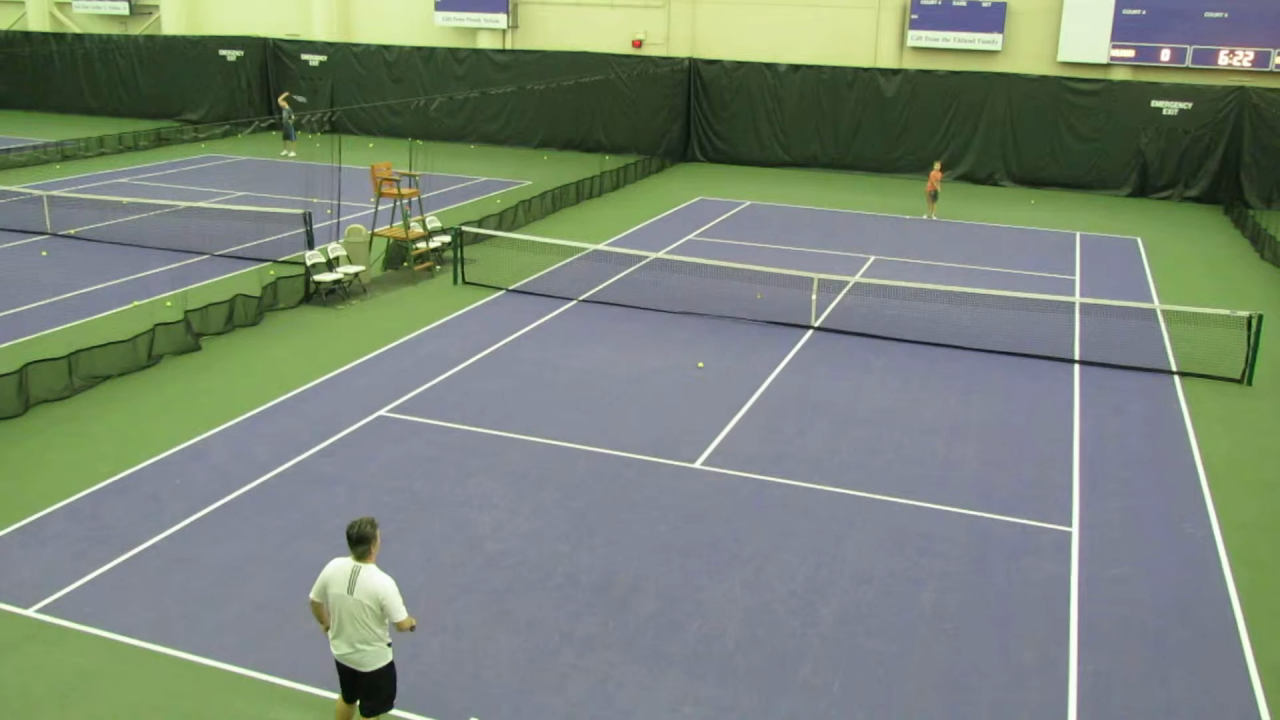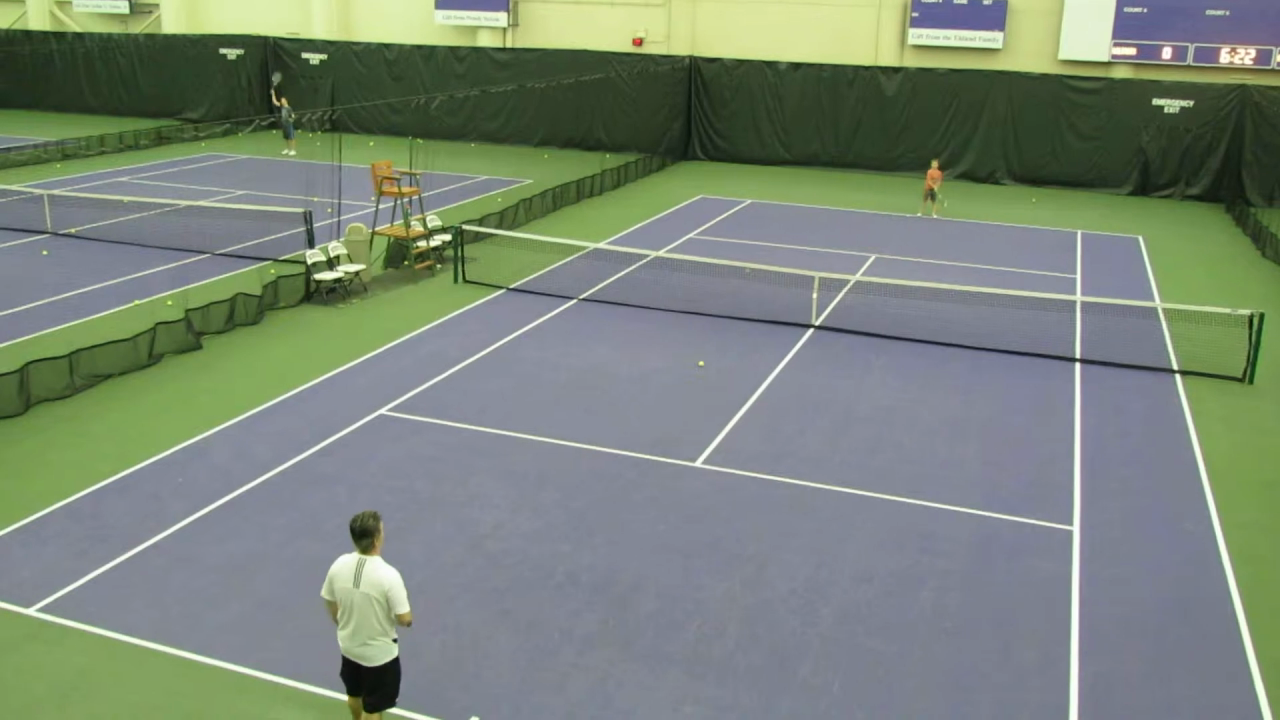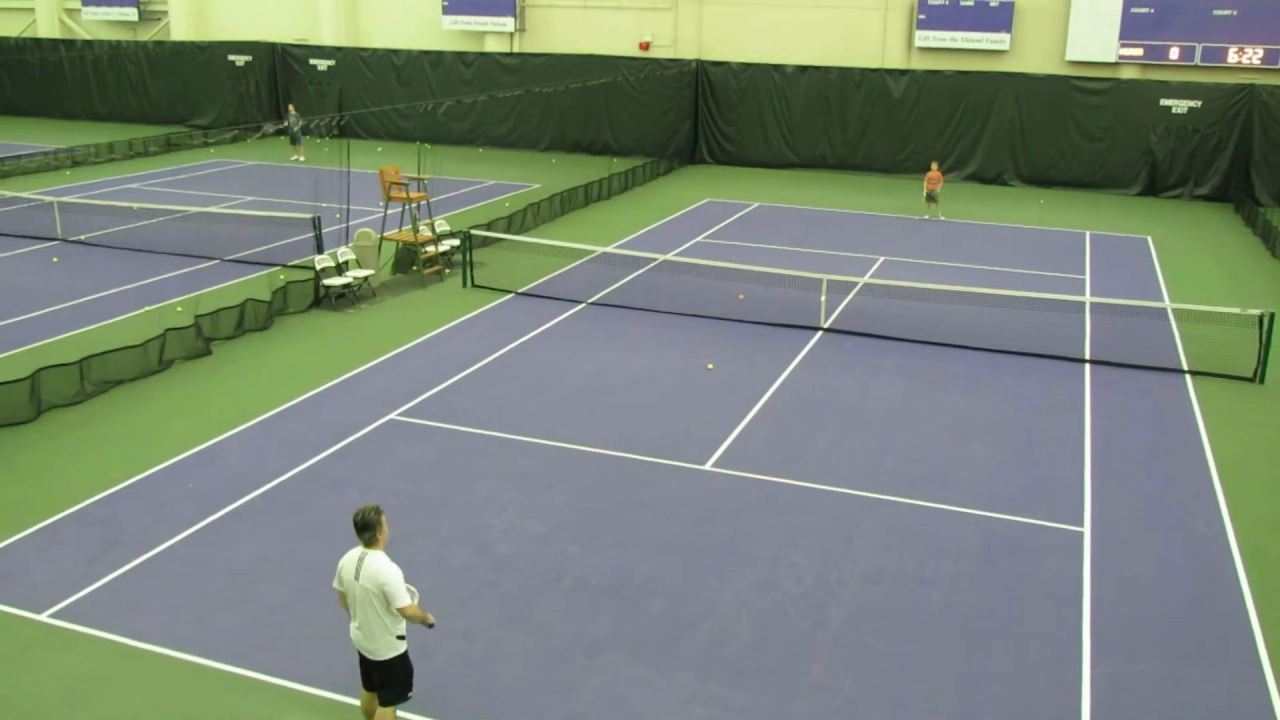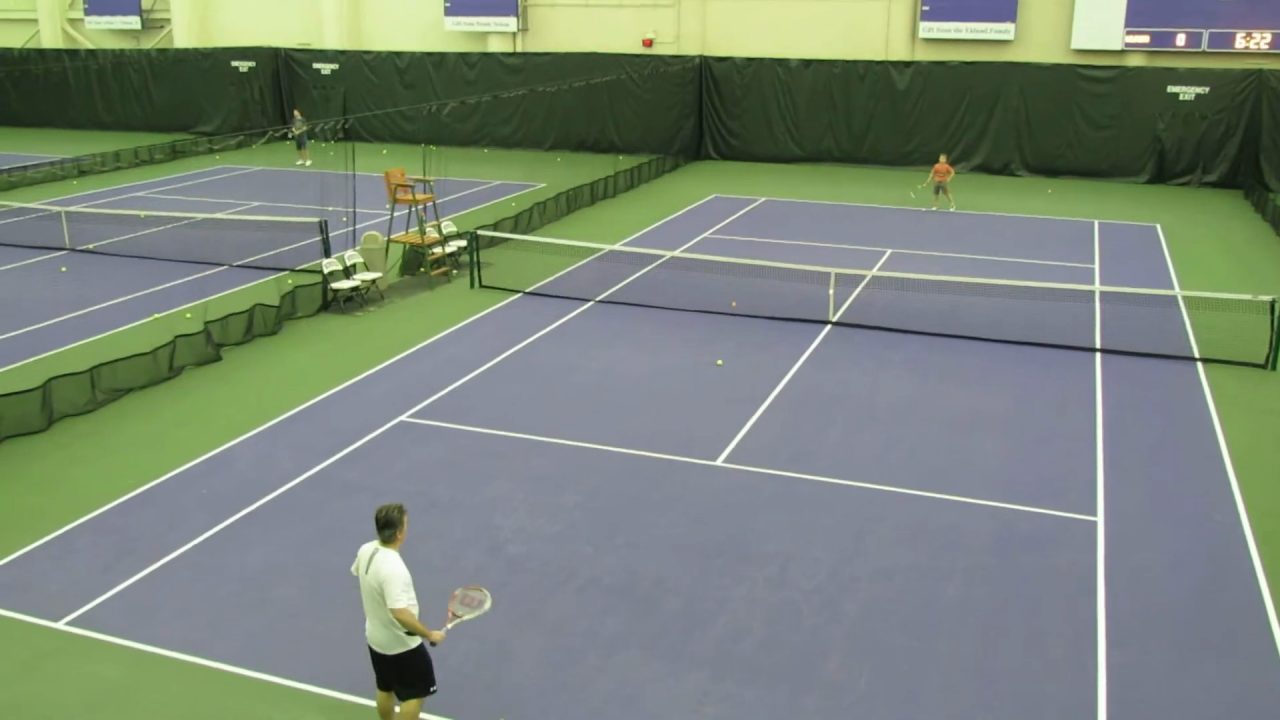
dt=0.4s
person 1, frame 1
left shoulder: (333, 568)
right shoulder: (382, 583)
left elbow: (315, 602)
right elbow: (402, 625)
left wrist: (325, 623)
right wrist: (412, 621)
left hip: (341, 651)
right hip: (373, 659)
left knee: (347, 698)
person 1, frame 2
left shoulder: (339, 565)
right shoulder: (388, 576)
left elbow: (331, 606)
right elbow: (404, 619)
right wrist: (408, 619)
left hip: (348, 647)
right hip: (379, 654)
left knee: (355, 695)
person 1, frame 3
left shoulder: (347, 559)
right shoulder: (387, 570)
left elbow: (343, 599)
right elbow: (408, 612)
right wrist: (426, 618)
left hip: (362, 640)
right hip: (388, 649)
left knee: (369, 690)
right knee: (387, 703)
person 1, frame 4
left shoulder: (366, 550)
right shoulder: (393, 568)
left elbow: (358, 575)
right elbow: (400, 614)
right wrist: (429, 634)
left hip: (376, 638)
right hip: (401, 643)
left knee: (385, 689)
right knee: (414, 695)
